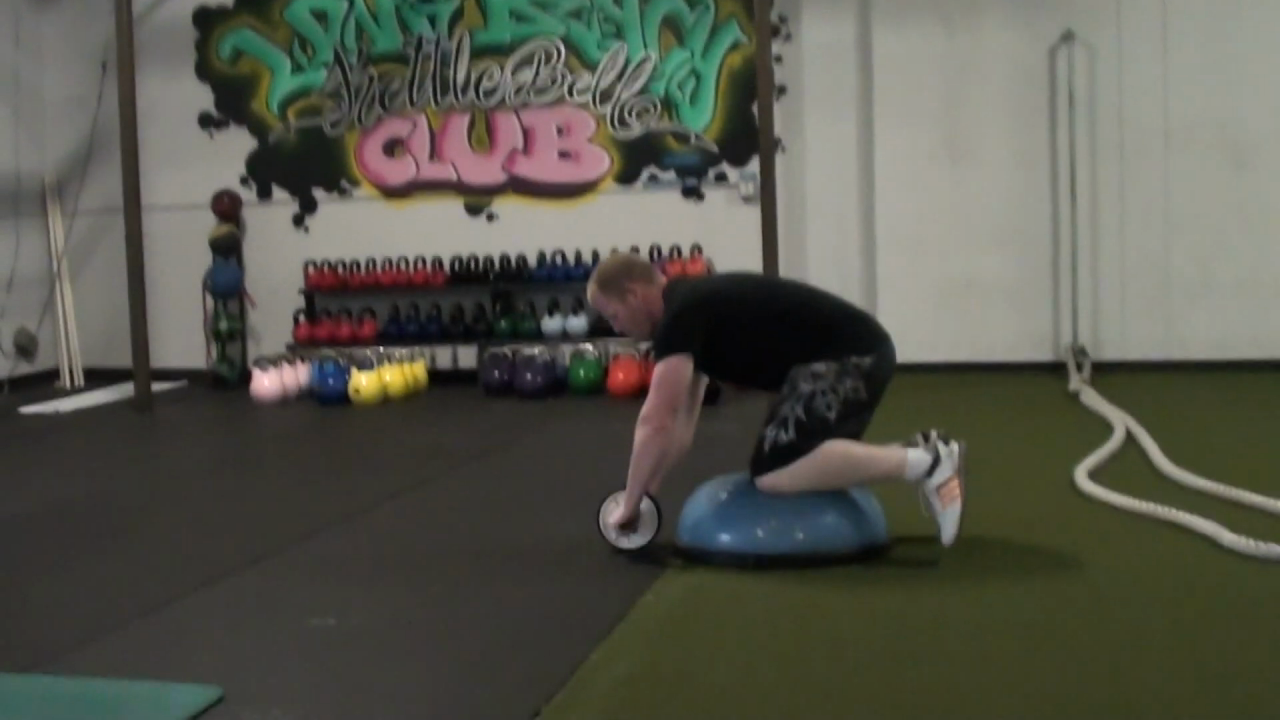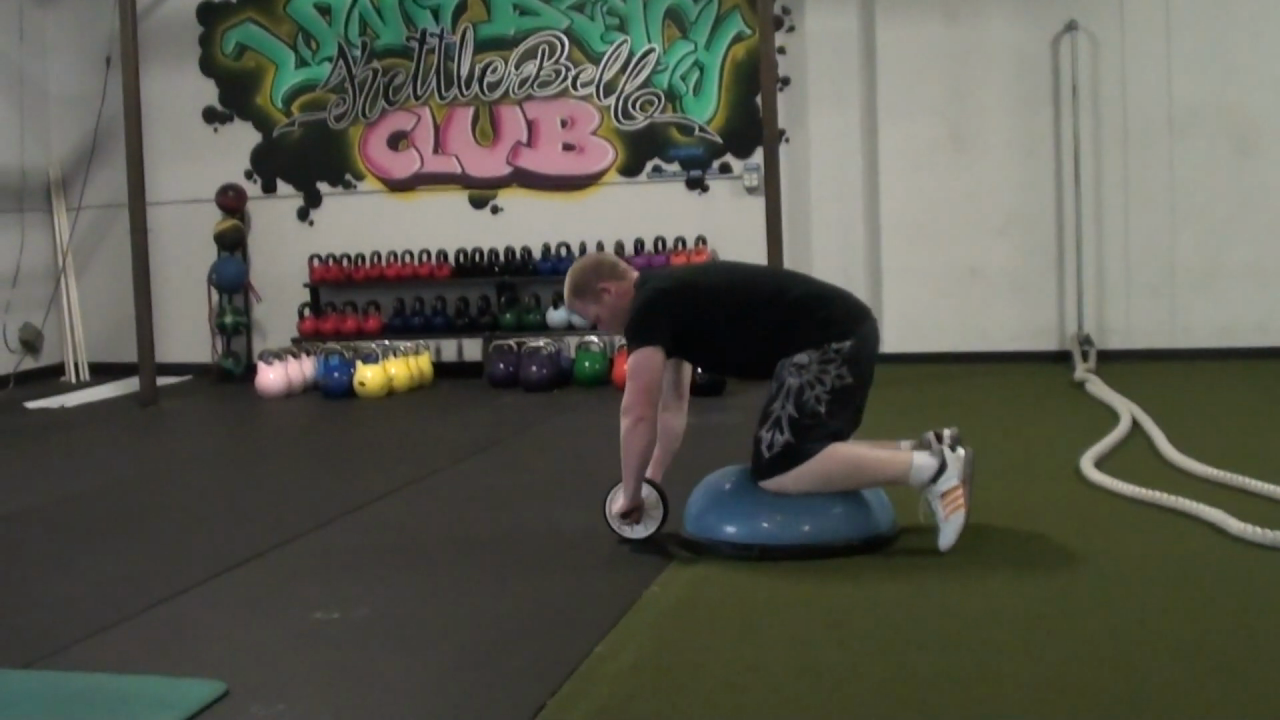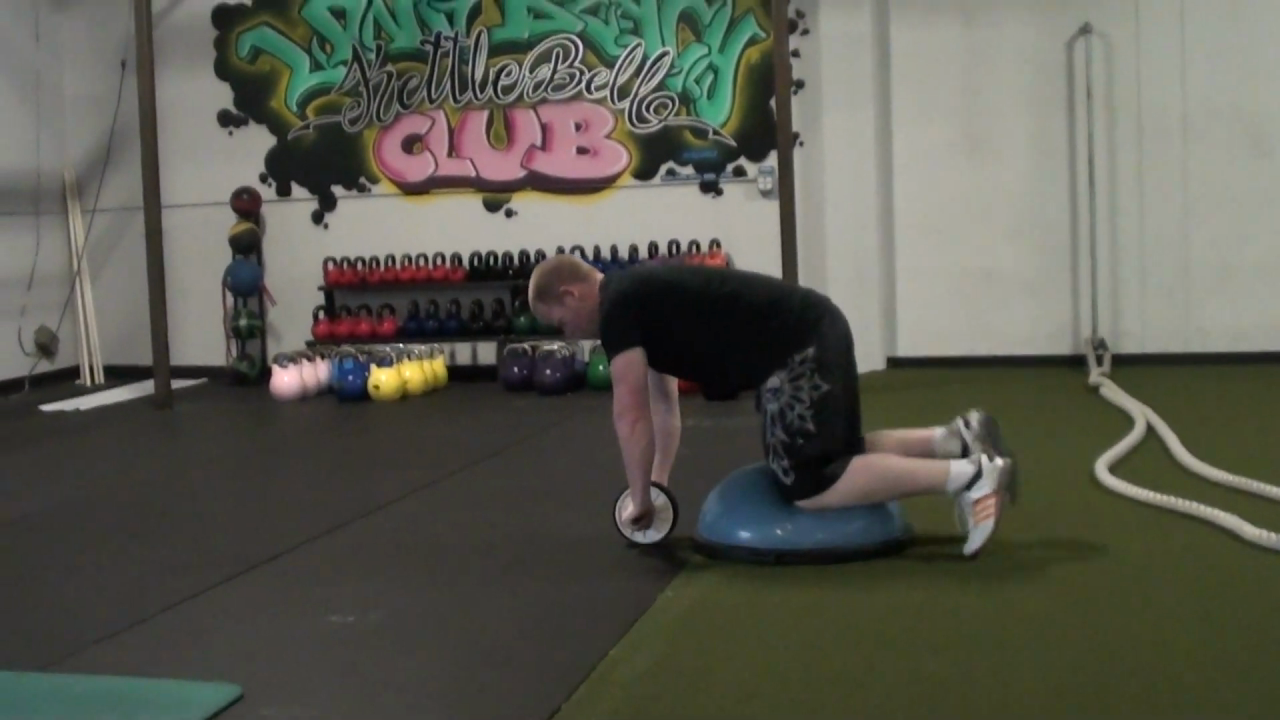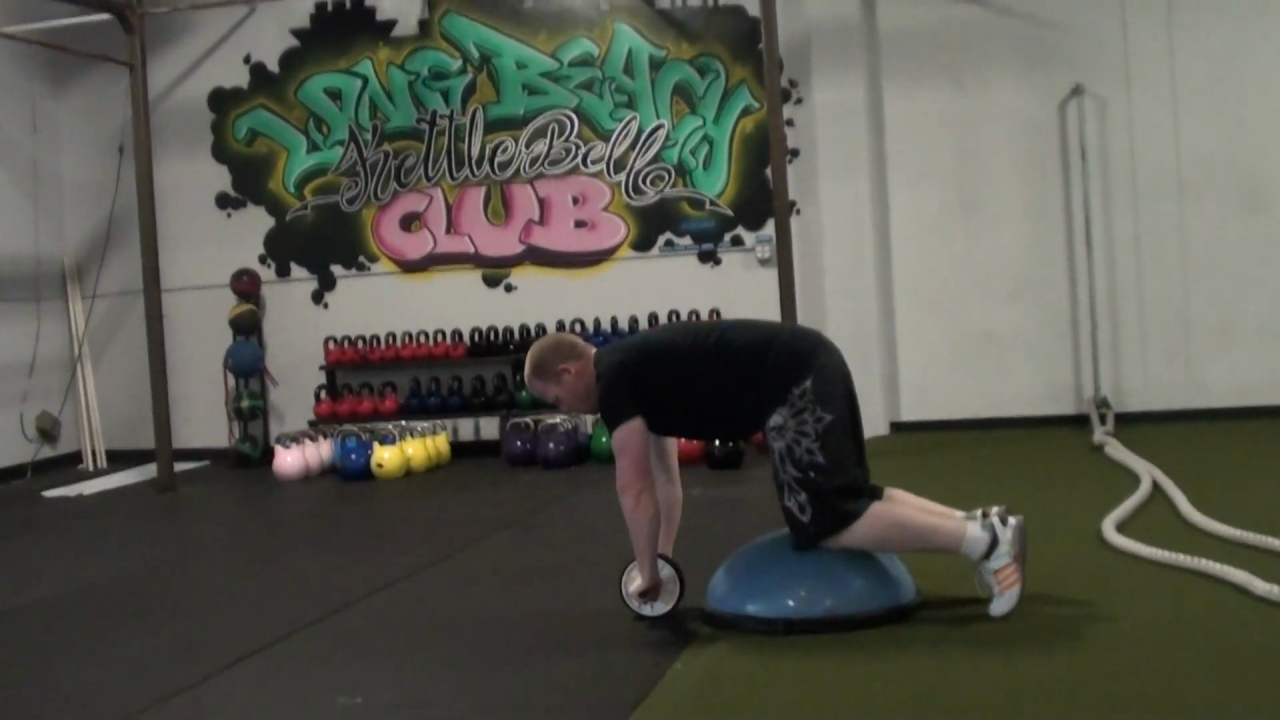
dt=1s
person 1, frame 1
left shoulder: (681, 314)
right shoulder: (691, 310)
left elbow: (655, 421)
right elbow: (680, 424)
left wrist: (629, 506)
right wrist: (644, 494)
left hip: (849, 356)
right hip: (856, 355)
left knee: (773, 472)
right knee: (800, 463)
left ankle: (922, 464)
right ankle: (915, 453)
person 1, frame 2
left shoulder: (649, 305)
right shoulder: (667, 299)
left elbow: (638, 413)
right elbow: (672, 406)
left wrist: (629, 496)
right wrist: (651, 482)
left hip: (829, 341)
right hip: (843, 335)
left knee: (776, 470)
right knee: (810, 456)
left ankle: (930, 468)
right ankle: (926, 450)
person 1, frame 3
left shoulder: (618, 307)
right shoulder: (640, 297)
left elbow: (630, 415)
right elbow: (663, 402)
left wrist: (641, 500)
right wrist: (660, 484)
left hip: (797, 348)
right hip: (816, 331)
left knee: (808, 484)
right knee: (839, 457)
left ankle: (966, 475)
right ankle: (958, 440)
person 1, frame 4
left shoulder: (614, 378)
right shoulder: (638, 369)
left elbow: (634, 487)
right elbow: (663, 473)
left wrist: (648, 572)
right wrist: (665, 556)
left hip: (796, 383)
right hip: (812, 366)
left knee: (827, 521)
right knee: (851, 501)
left ankle: (980, 541)
right ankle: (980, 525)
